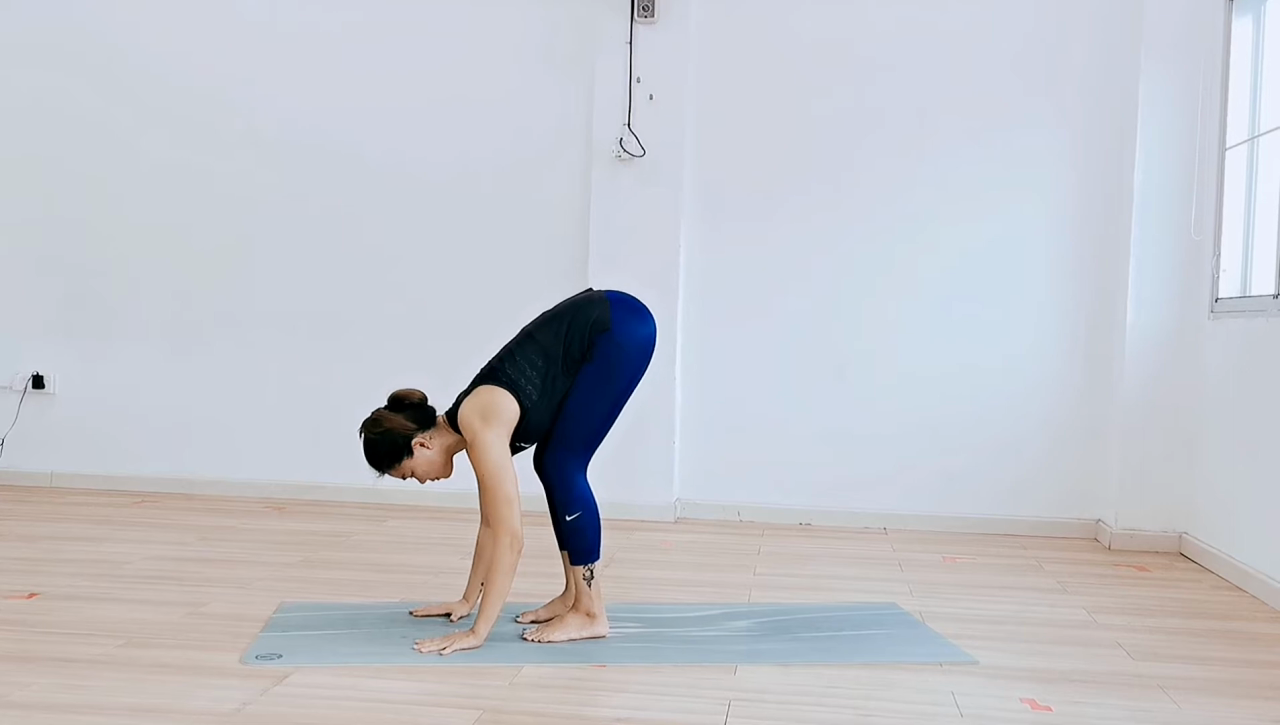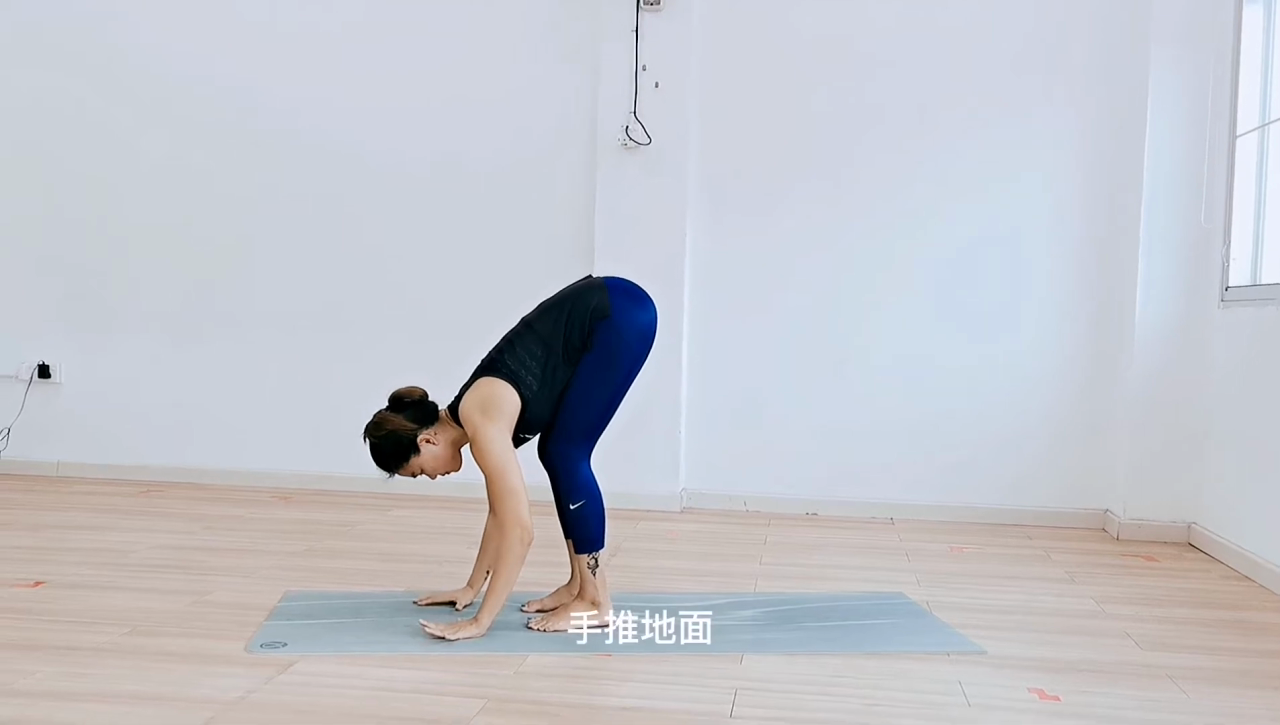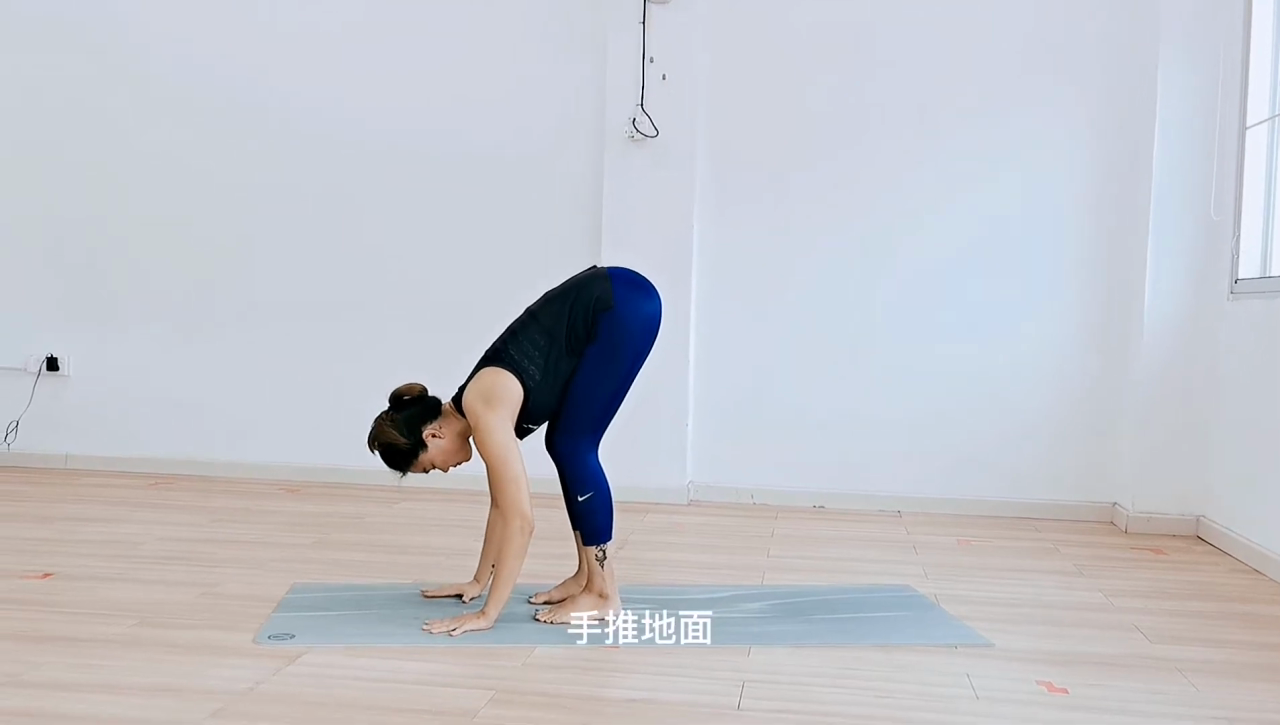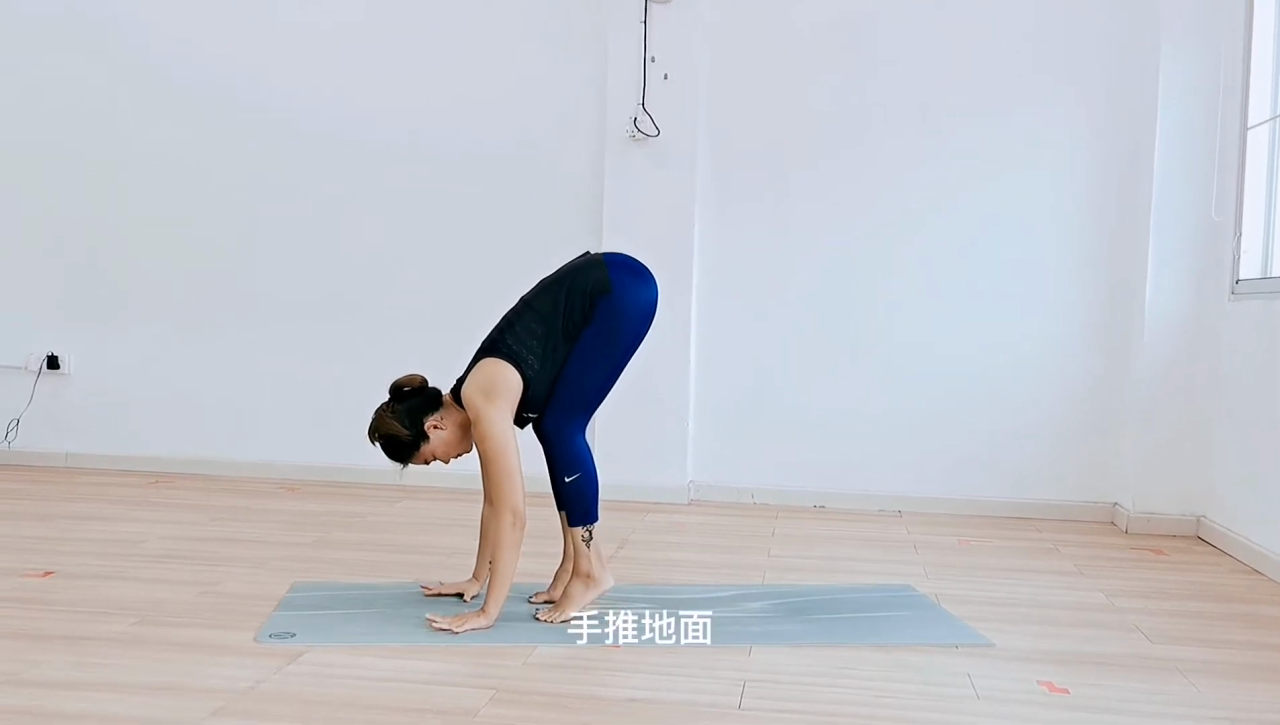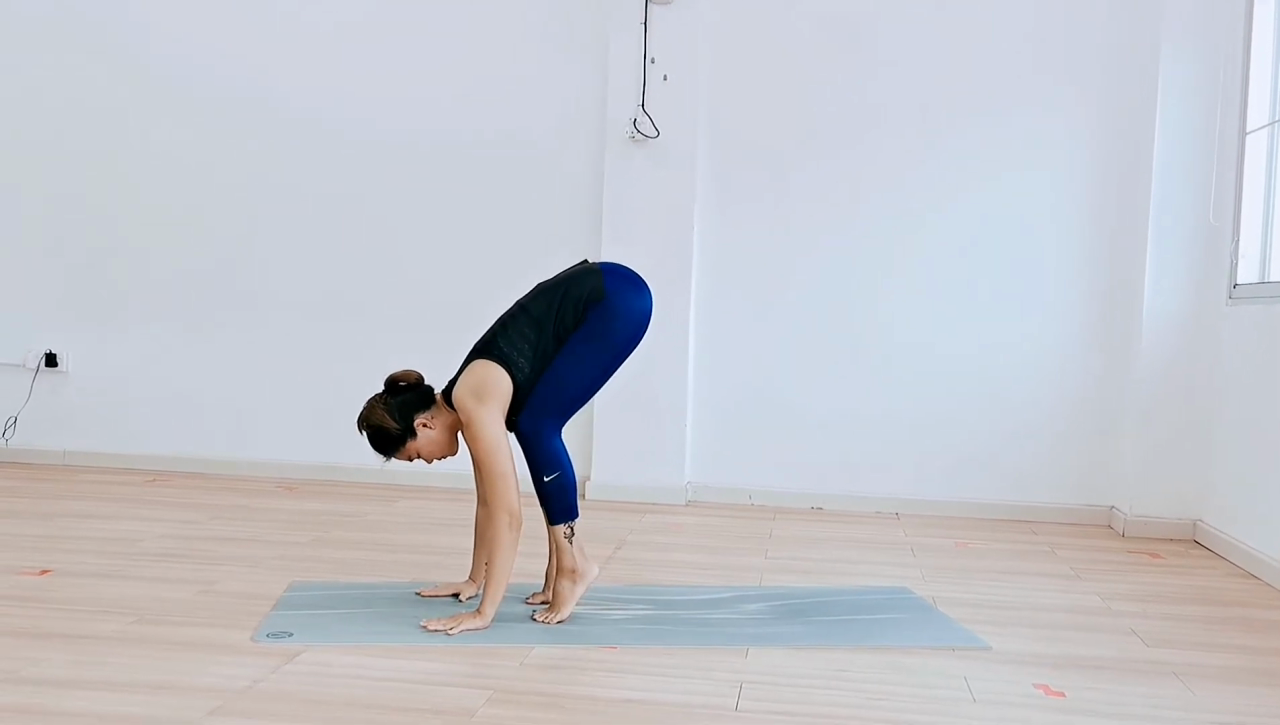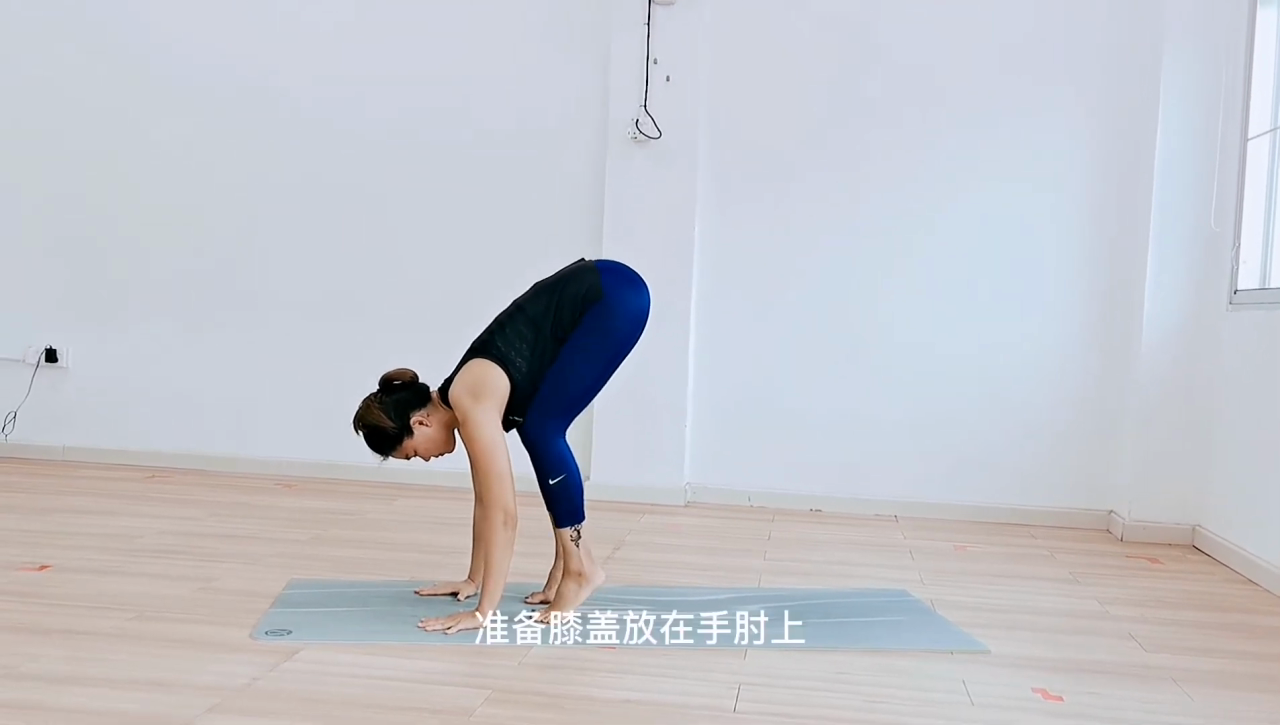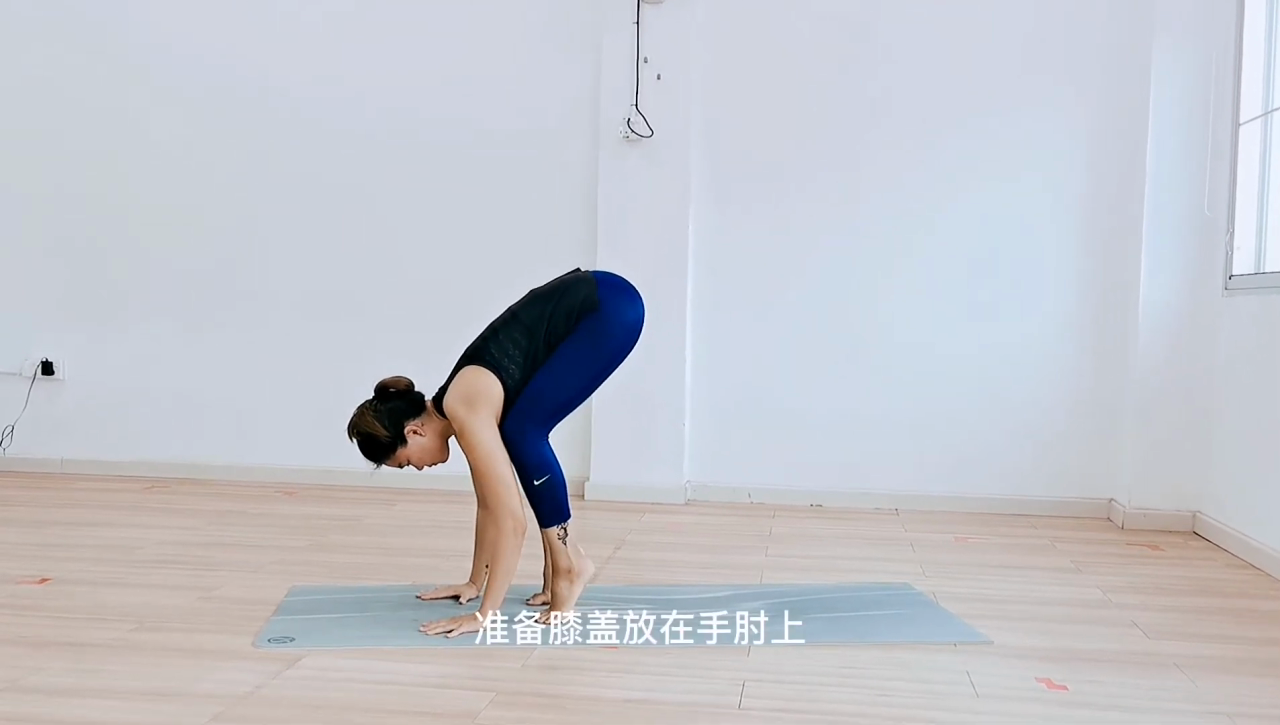
dt=0.7s
person 1, frame 1
left shoulder: (481, 430)
right shoulder: (471, 426)
left elbow: (509, 538)
right elbow: (491, 523)
left wrist: (478, 632)
right wrist: (467, 601)
left hip: (621, 329)
right hip: (598, 330)
left knee: (562, 468)
right knee: (551, 465)
left ankle: (590, 612)
right ankle: (575, 594)
person 1, frame 2
left shoulder: (483, 425)
right shoulder: (474, 415)
left elbow: (519, 530)
right elbow: (501, 513)
left wrist: (480, 621)
right wrist: (471, 588)
left hip: (622, 315)
right hip: (601, 315)
left knee: (566, 456)
right knee: (556, 454)
left ankle: (595, 600)
right ankle: (580, 584)
person 1, frame 3
left shoulder: (484, 413)
right shoulder: (477, 408)
left elbow: (520, 520)
right elbow: (502, 505)
left wrist: (487, 613)
right wrist: (478, 581)
left hip: (626, 305)
right hip: (604, 307)
left knee: (574, 447)
right knee: (563, 444)
left ankle: (602, 591)
right ankle: (587, 574)
person 1, frame 4
left shoulder: (483, 405)
right shoulder: (474, 402)
left elbow: (512, 513)
right elbow: (494, 500)
left wrist: (487, 612)
right wrist: (478, 579)
left hip: (622, 288)
right hip: (597, 291)
left knee: (561, 428)
right knee: (552, 429)
left ankle: (590, 570)
right ankle: (573, 564)
person 1, frame 5
left shoulder: (473, 404)
right shoulder: (465, 405)
left elbow: (507, 513)
right elbow: (488, 499)
left wrist: (484, 613)
right wrist: (475, 580)
left hip: (617, 298)
right hip: (592, 301)
left knee: (536, 428)
right knee: (536, 429)
left ankle: (574, 564)
right ankle: (560, 565)
person 1, frame 6
left shoulder: (470, 404)
right shoulder: (464, 401)
left elbow: (503, 513)
right elbow: (486, 499)
left wrist: (484, 613)
right wrist: (474, 579)
left hip: (615, 296)
right hip: (589, 298)
left knee: (542, 430)
right knee: (538, 431)
left ankle: (580, 568)
right ankle: (565, 566)
person 1, frame 7
left shoulder: (466, 412)
right shoulder: (457, 410)
left elbow: (511, 521)
right elbow: (489, 503)
left wrist: (485, 615)
right wrist: (475, 582)
left hip: (610, 306)
right hip: (583, 308)
left knee: (522, 433)
right knee: (523, 436)
left ankle: (570, 564)
right ankle: (557, 568)
